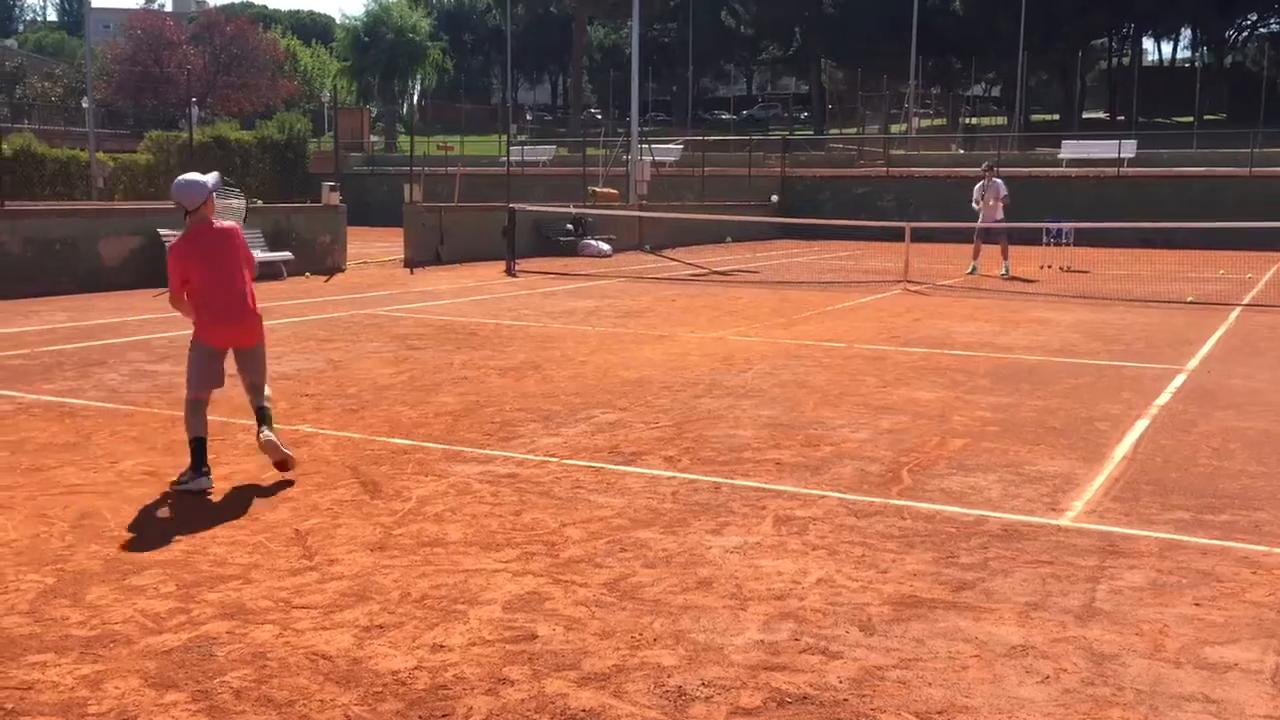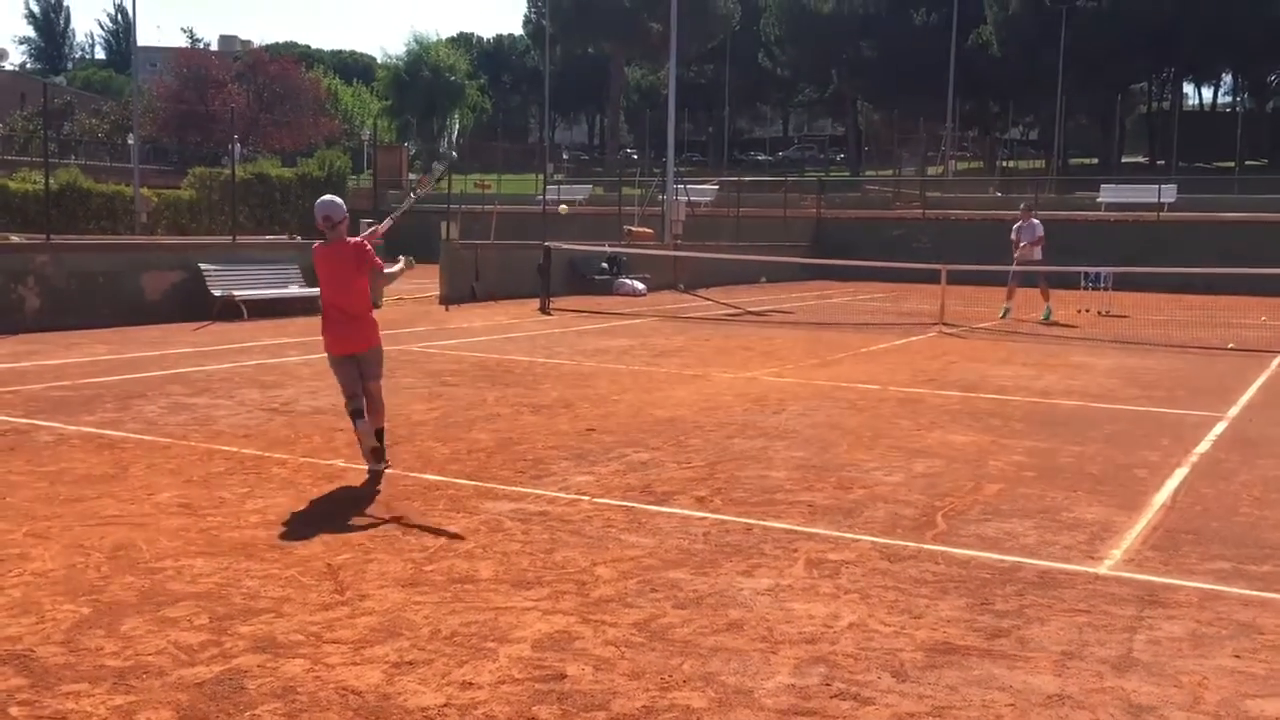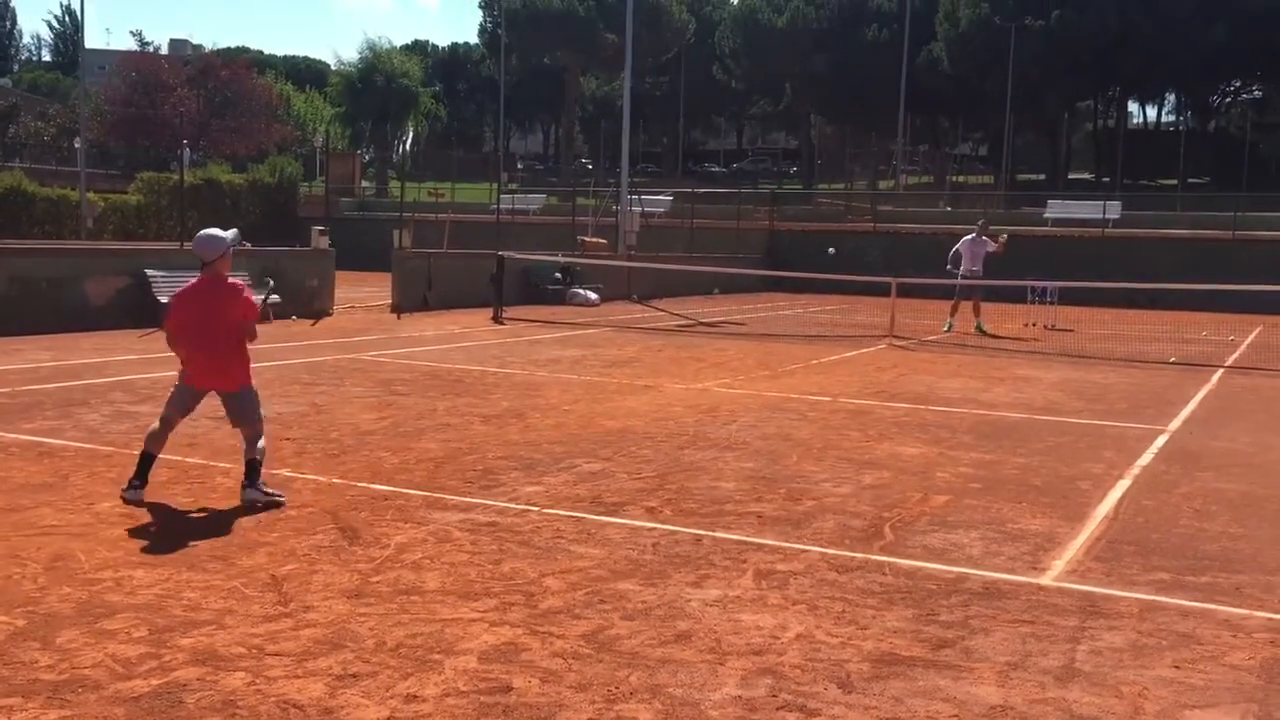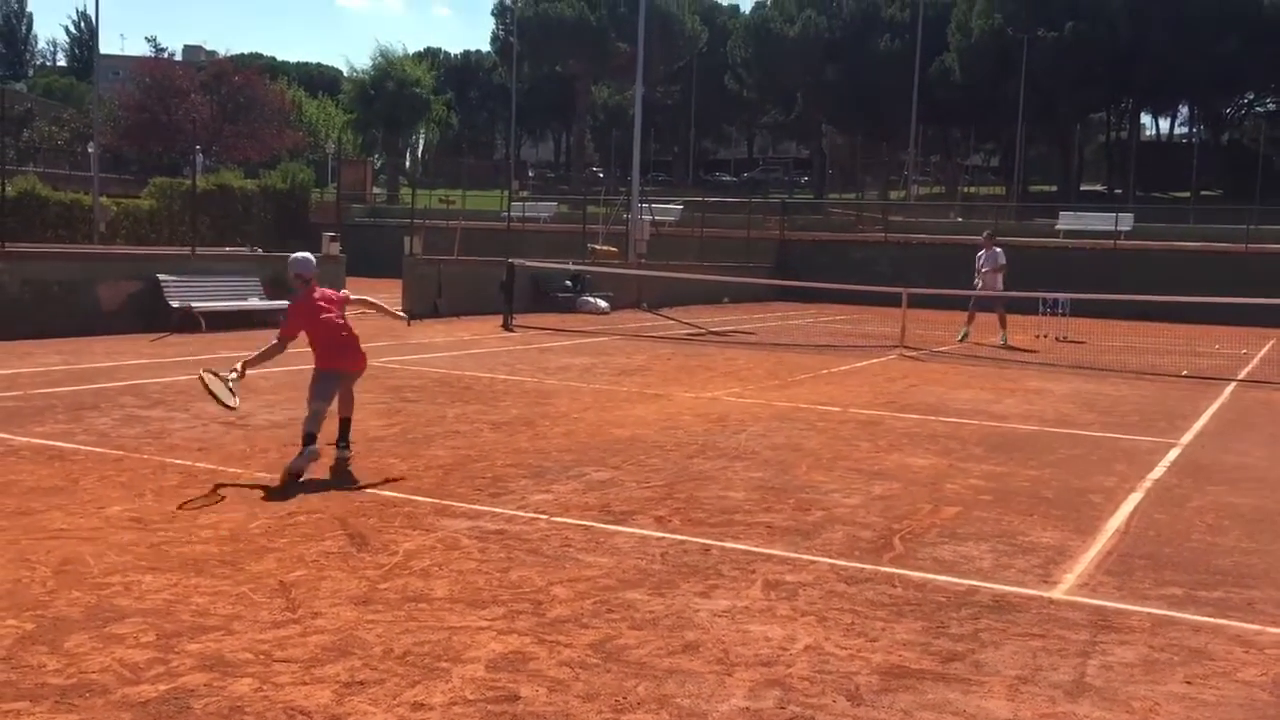
dt=1s
person 1, frame 1
left shoulder: (179, 250)
right shoulder: (232, 231)
left elbow: (176, 301)
left hip: (209, 330)
right hip: (247, 323)
left knee: (196, 400)
right knee: (257, 386)
left ankle: (198, 470)
right ankle: (266, 432)
person 1, frame 2
left shoulder: (318, 252)
right shoulder: (358, 247)
right elbow: (381, 278)
left wrist: (366, 237)
right wrist: (402, 266)
left hip: (335, 337)
right hip: (364, 333)
left knee: (352, 392)
right knee: (373, 391)
left ankle: (362, 425)
right ankle: (377, 454)
person 1, frame 3
left shoulder: (181, 296)
right shoulder: (237, 291)
left elbow: (173, 340)
right elbow: (251, 336)
left hip: (195, 371)
right hip: (233, 372)
left knee: (165, 421)
right knee: (254, 434)
left ankle: (137, 484)
right ankle: (252, 484)
person 1, frame 4
left shoulder: (297, 308)
right shoulder: (330, 295)
left elbow: (279, 347)
right elbow: (361, 301)
left wrist: (246, 364)
right wrist: (391, 313)
left hip: (331, 362)
right hip: (356, 358)
left knee: (316, 411)
right knee: (345, 390)
left ankle: (308, 449)
right ankle: (343, 444)
